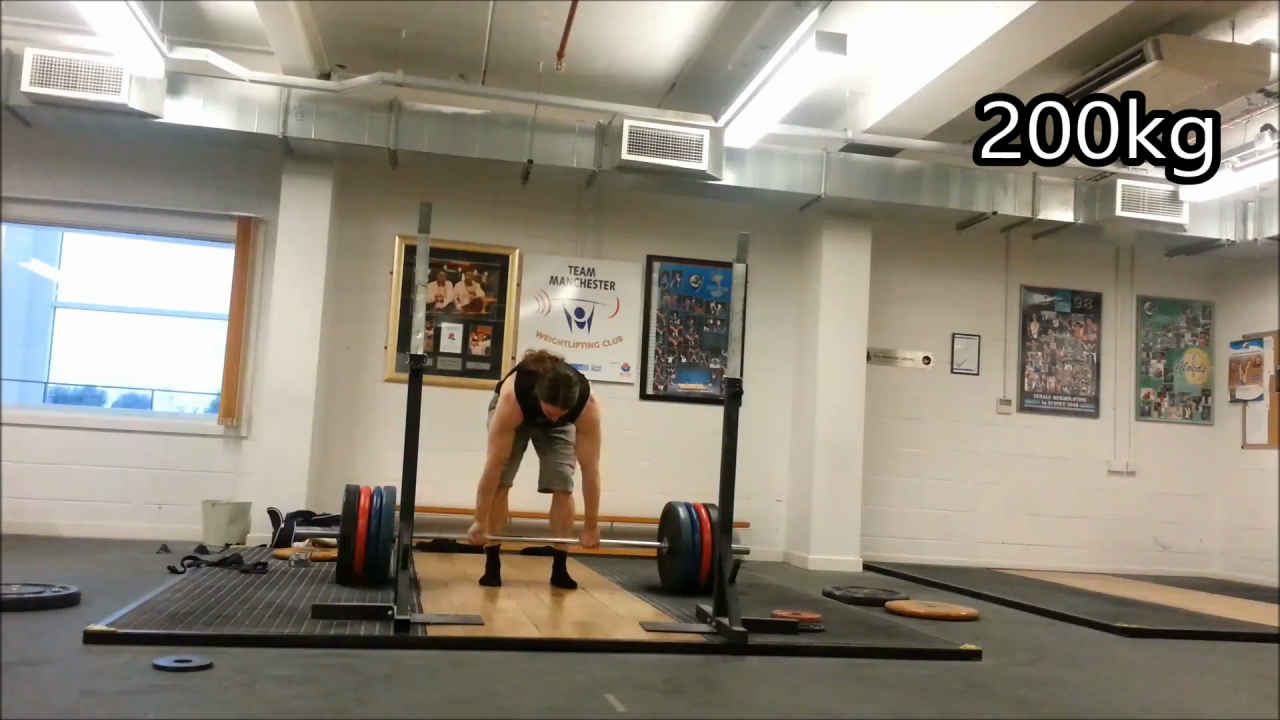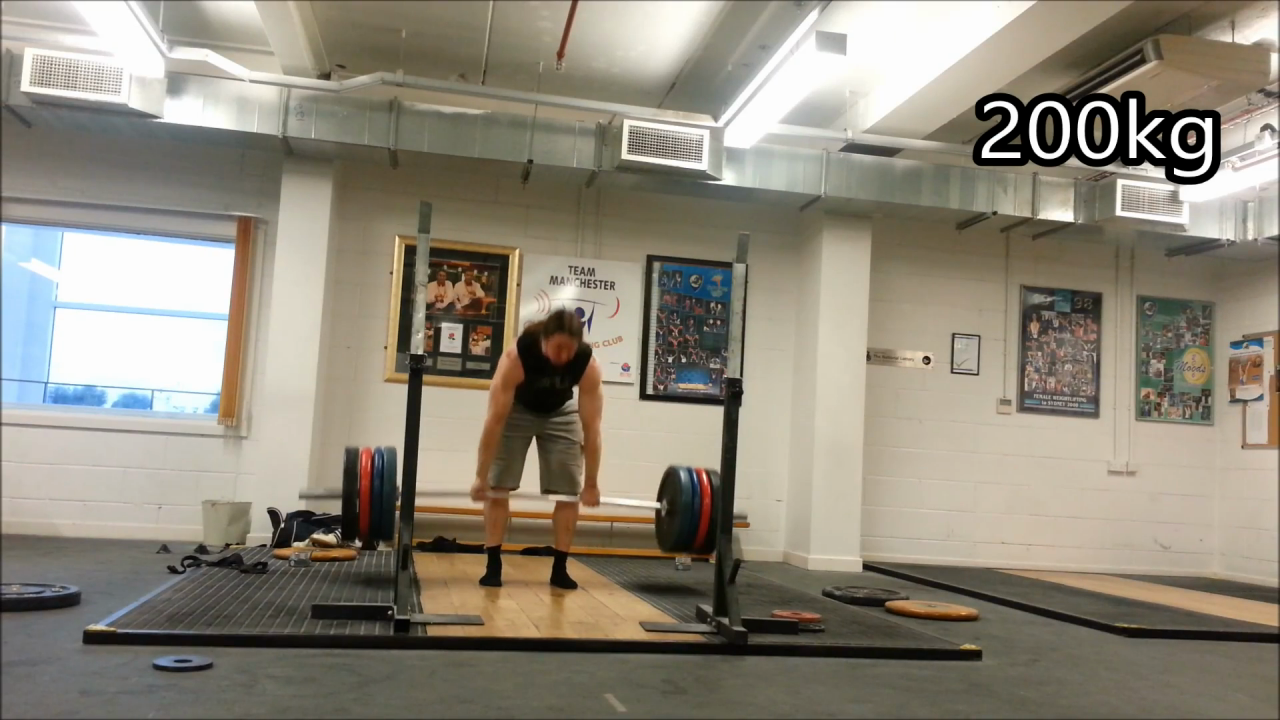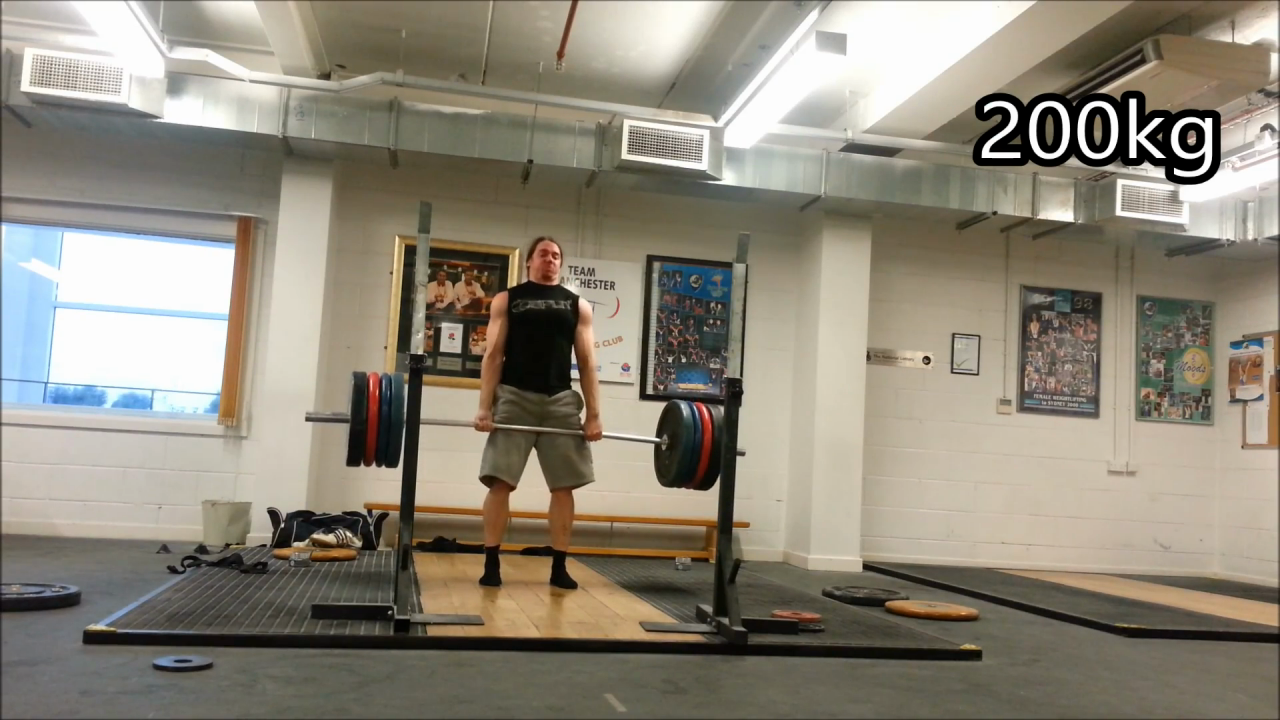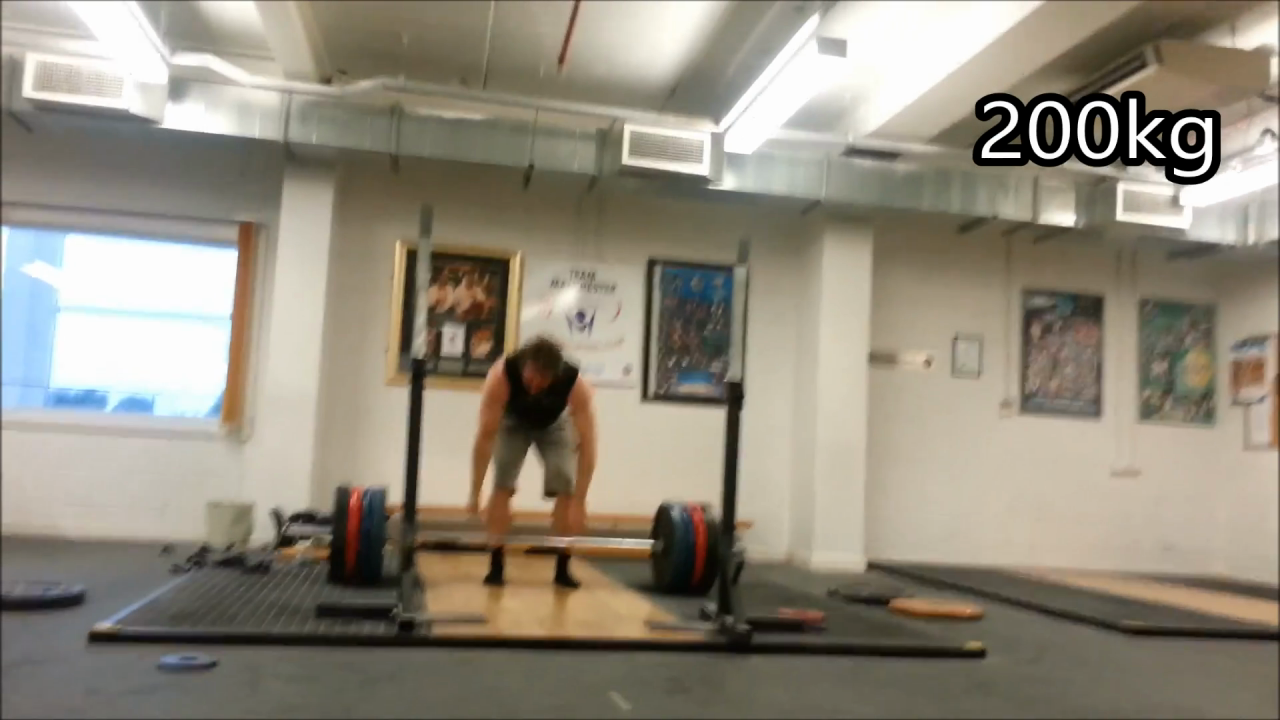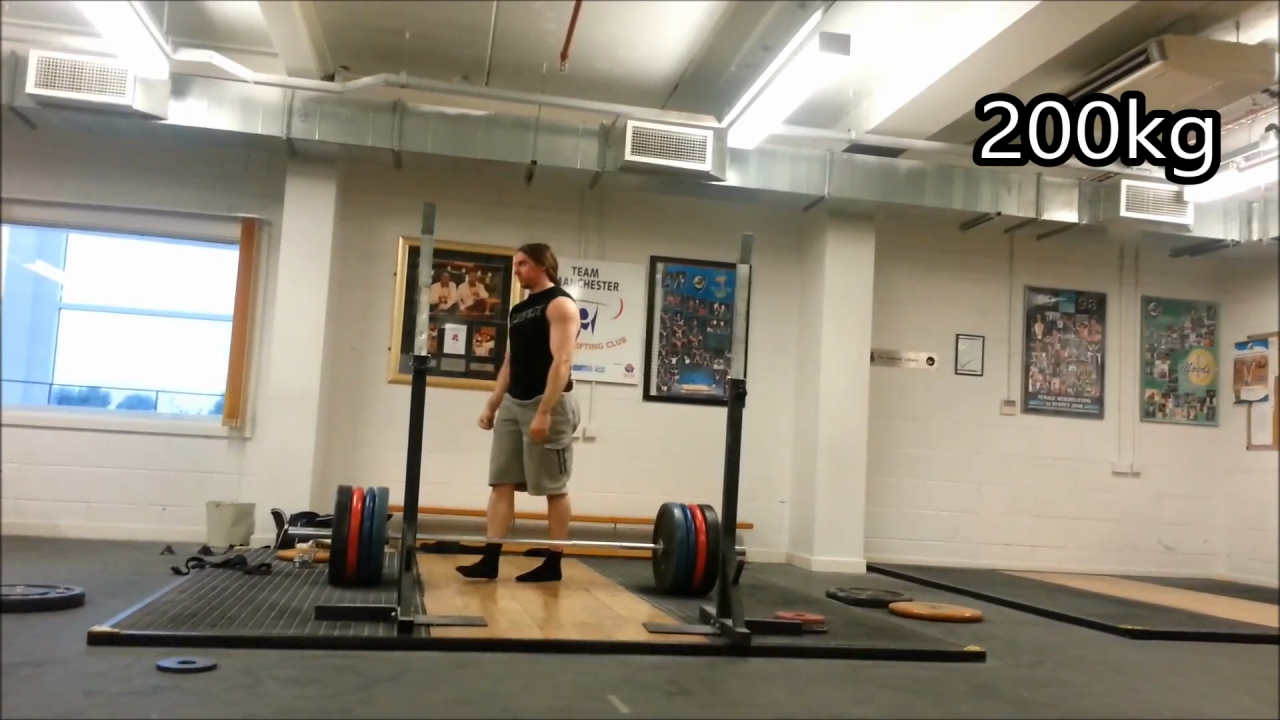
dt=1s
person 1, frame 1
left shoulder: (588, 406)
right shoulder: (511, 396)
left elbow: (590, 469)
right elbow: (494, 464)
left wrist: (591, 526)
right wrist: (480, 521)
left hip: (558, 427)
right hip: (514, 413)
left knee: (562, 485)
right knee: (500, 481)
left ankle: (560, 567)
right ankle: (492, 565)
person 1, frame 2
left shoulder: (589, 365)
right shoulder: (516, 357)
left elbow: (592, 428)
right elbow: (495, 419)
left wrist: (591, 485)
right wrist: (481, 477)
left hip: (560, 412)
right hip: (518, 409)
left knee: (569, 489)
right knee: (499, 486)
left ankle: (560, 568)
right ankle: (493, 566)
person 1, frame 3
left shoulder: (578, 305)
right shoulder: (507, 300)
left elbow: (587, 362)
right elbow: (493, 355)
left wrist: (593, 415)
right wrist: (485, 407)
left hip: (561, 402)
right hip: (514, 398)
left knee: (565, 486)
right knee: (499, 483)
left ankle: (559, 568)
right ankle: (491, 566)
person 1, frame 4
left shoulder: (576, 384)
right shoulder: (501, 375)
left elbow: (587, 447)
right elbow: (485, 437)
left wrist: (579, 502)
right wrist: (475, 493)
left hip: (554, 423)
right hip: (513, 419)
left knee: (566, 490)
right knee: (502, 485)
left ankle: (562, 569)
right ankle: (496, 566)
person 1, frame 5
left shoulder: (561, 305)
right shoulder: (518, 310)
left elbow: (562, 362)
left wrist: (544, 412)
right wrist: (491, 405)
left hip: (551, 406)
right hip: (514, 405)
left knee: (554, 488)
right knee: (502, 482)
left ankle: (553, 564)
right ankle: (491, 559)
